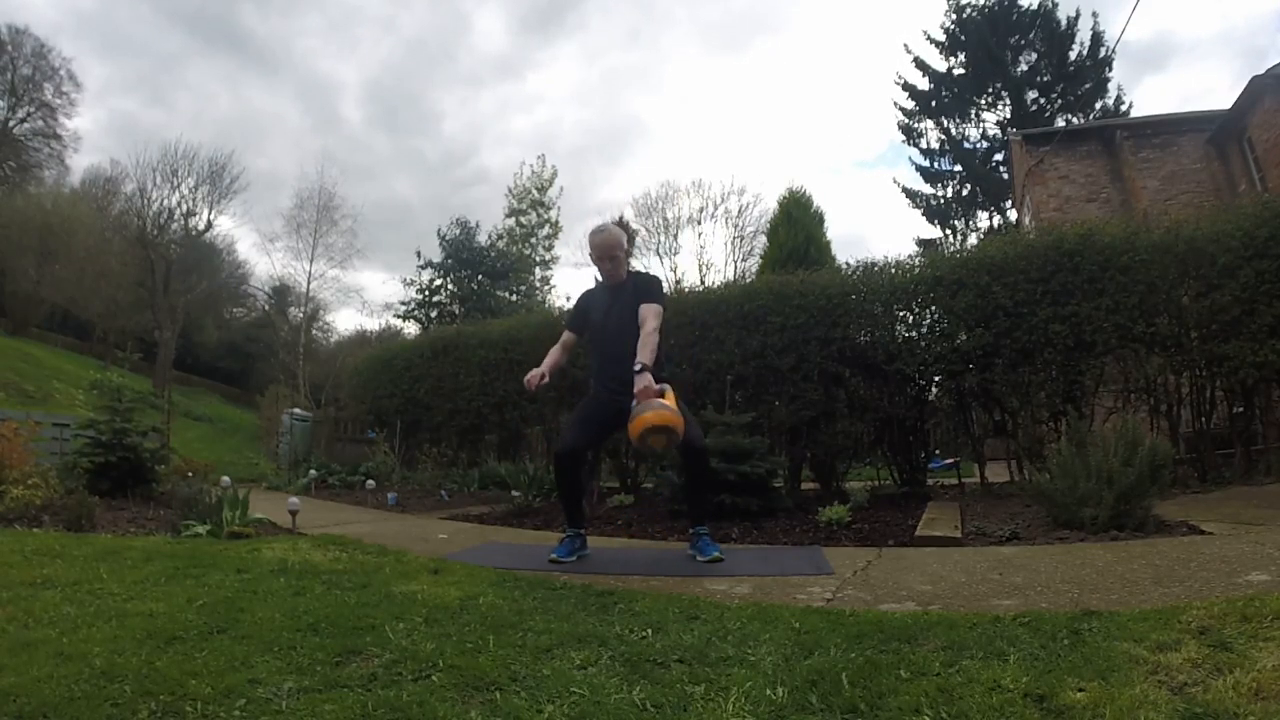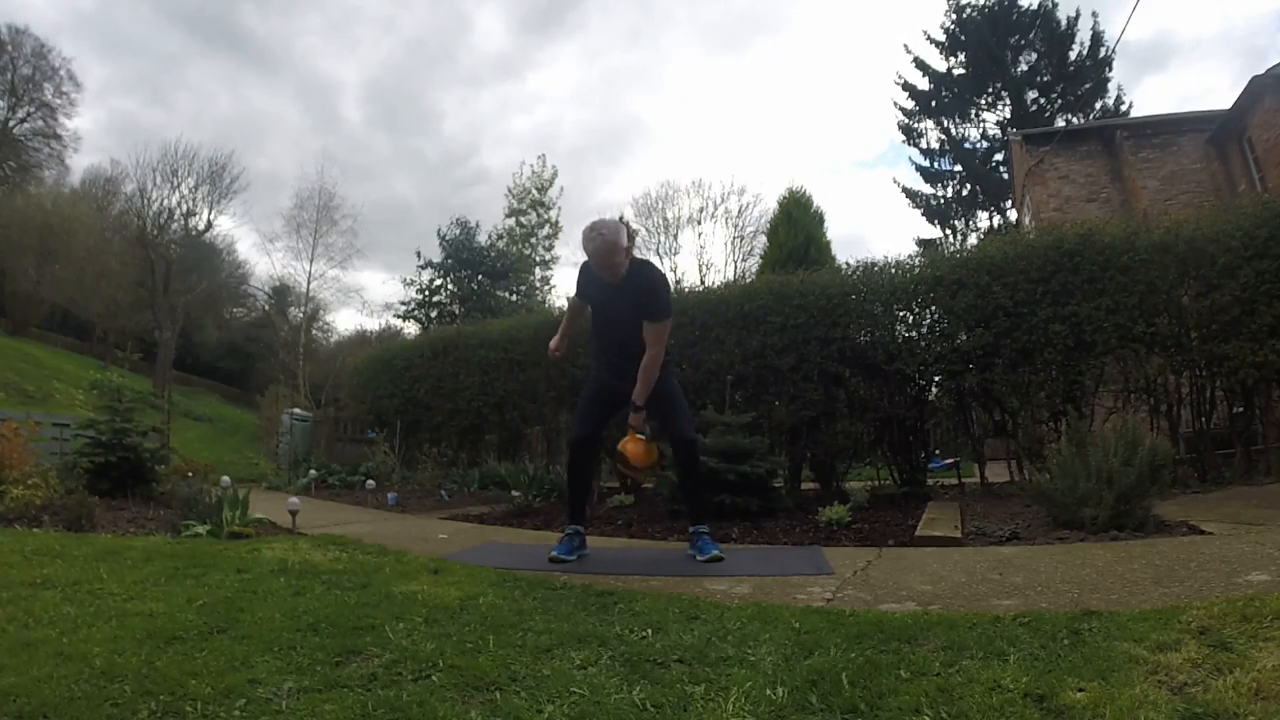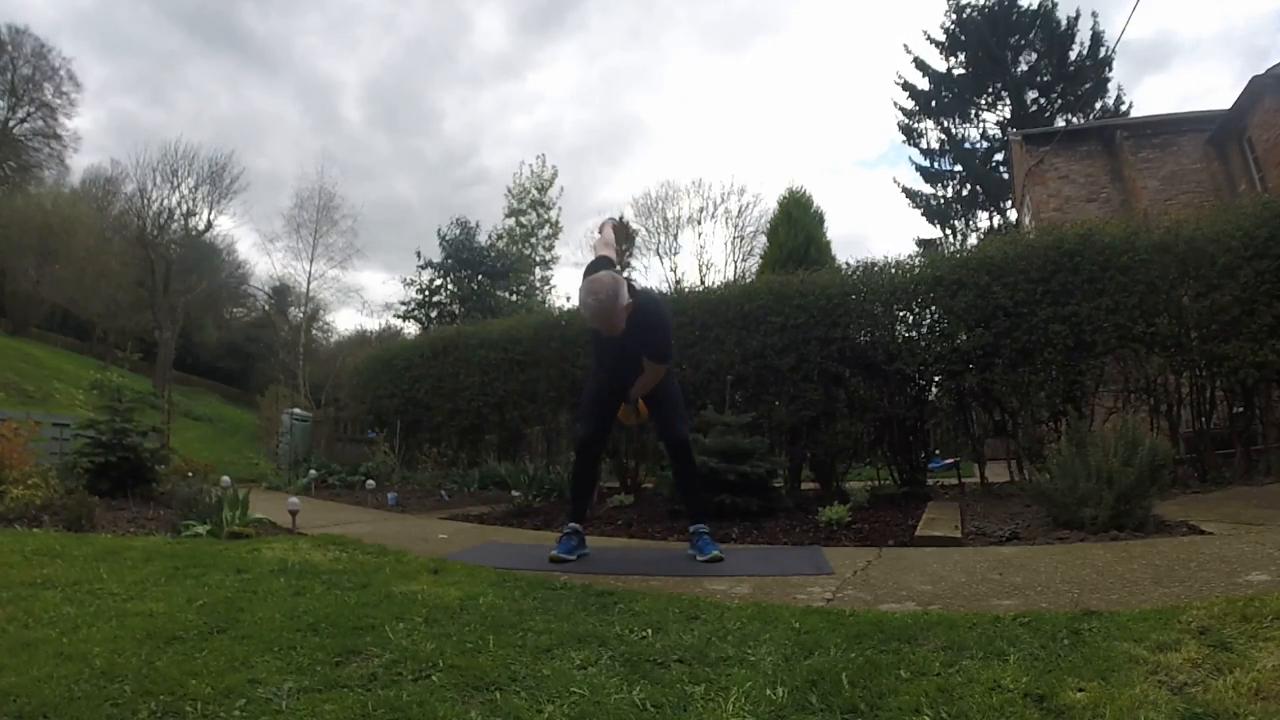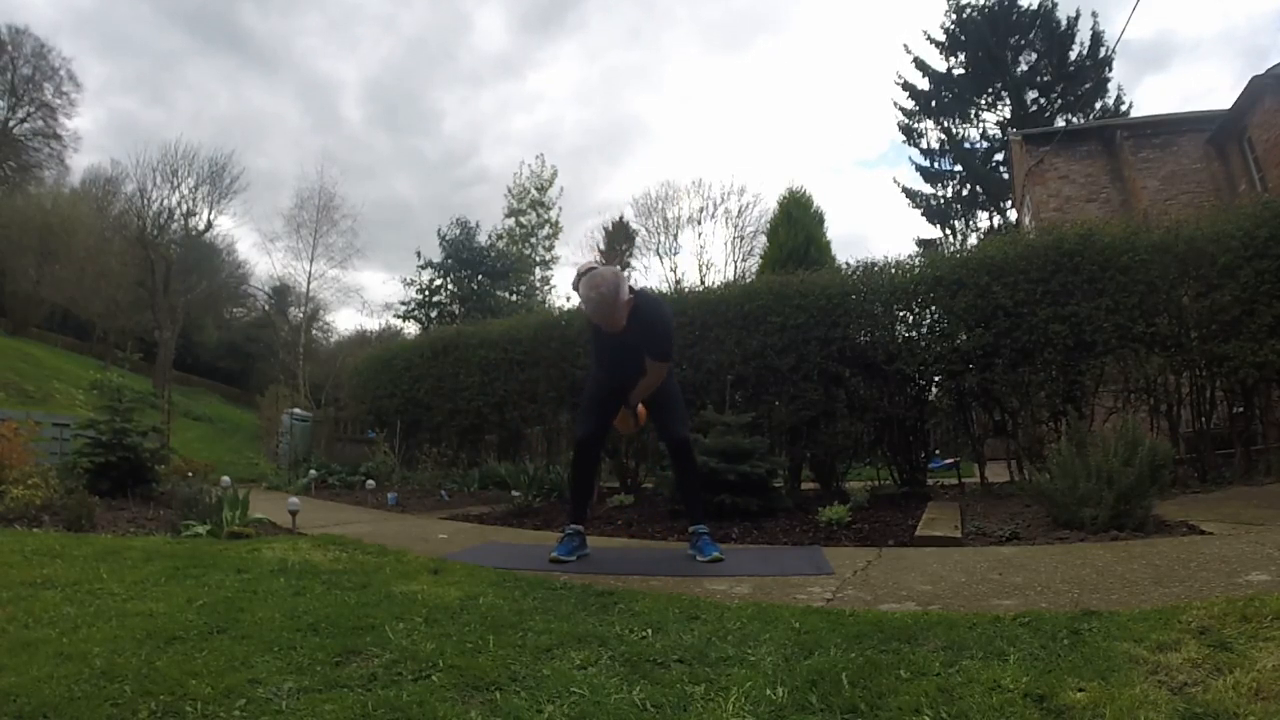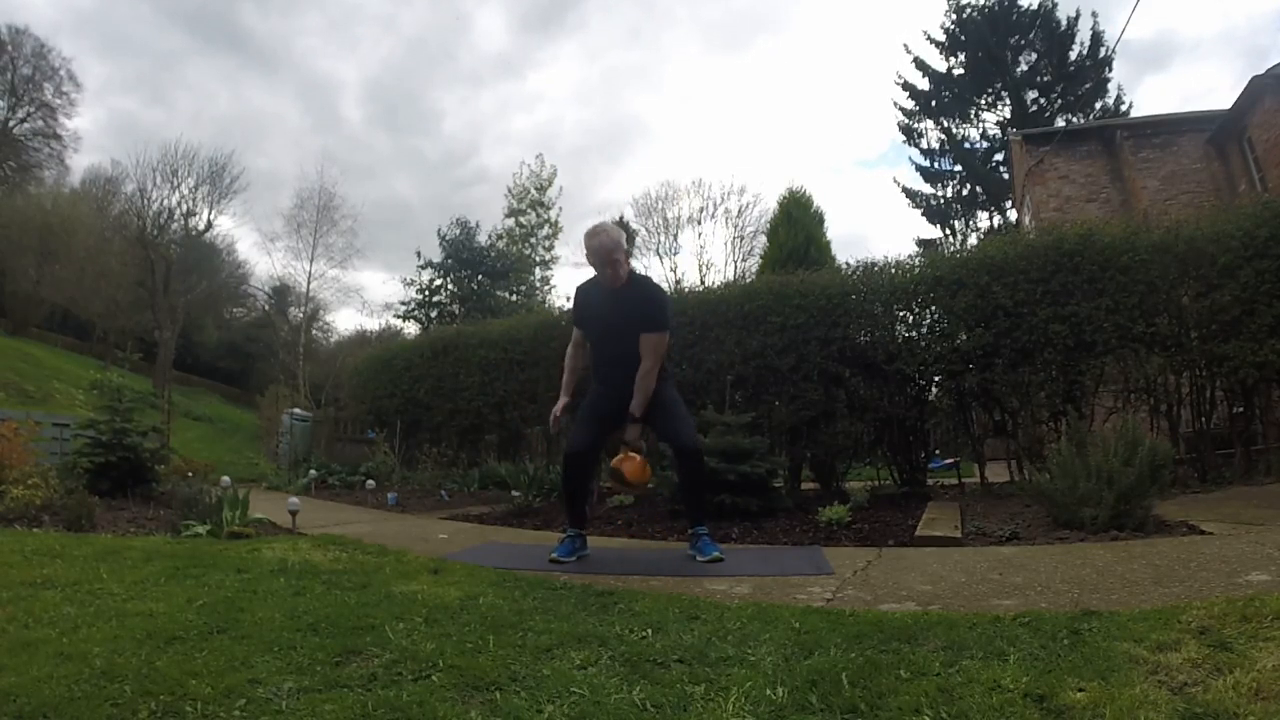
dt=0.2s
person 1, frame 1
left shoulder: (646, 285)
right shoulder: (588, 301)
left elbow: (650, 328)
right elbow: (564, 346)
left wrist: (643, 370)
right wrist: (543, 370)
left hip: (647, 385)
right hip: (605, 396)
left knee: (696, 447)
right knee: (566, 452)
left ankle: (699, 534)
right ankle: (575, 534)
person 1, frame 2
left shoulder: (651, 279)
right shoulder: (588, 272)
left elbow: (655, 349)
left wrist: (639, 406)
right wrist: (561, 337)
left hip: (651, 374)
right hip: (605, 377)
left knee: (685, 440)
right knee: (579, 443)
left ankle: (699, 532)
right ankle: (574, 532)
person 1, frame 3
left shoulder: (654, 314)
right shoulder: (595, 284)
left elbow: (654, 374)
right elbow: (605, 247)
left wrist: (630, 398)
right wrist: (607, 226)
left hip: (650, 373)
right hip: (606, 373)
left knee: (678, 441)
right knee: (587, 443)
left ankle: (699, 532)
right ankle: (574, 531)
person 1, frame 4
left shoulder: (656, 315)
right shoulder: (593, 295)
left elbow: (655, 375)
right elbow: (584, 272)
left wrist: (631, 400)
right wrist: (583, 275)
left hip: (649, 383)
right hip: (606, 377)
left knee: (680, 442)
right knee: (585, 444)
left ankle: (699, 533)
right ankle: (575, 533)
person 1, frame 5
left shoulder: (650, 294)
right shoulder: (585, 294)
left elbow: (651, 363)
right elbow: (577, 345)
left wrist: (636, 419)
right wrist: (564, 396)
left hip: (652, 388)
right hip: (606, 390)
left knee: (689, 447)
right knee: (575, 453)
left ankle: (699, 533)
right ankle: (575, 534)
